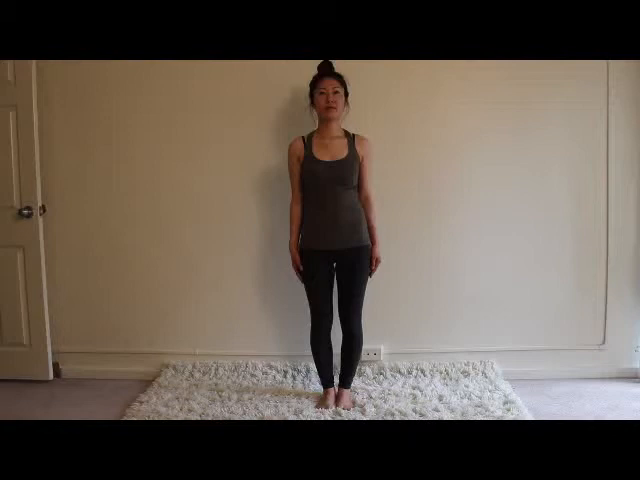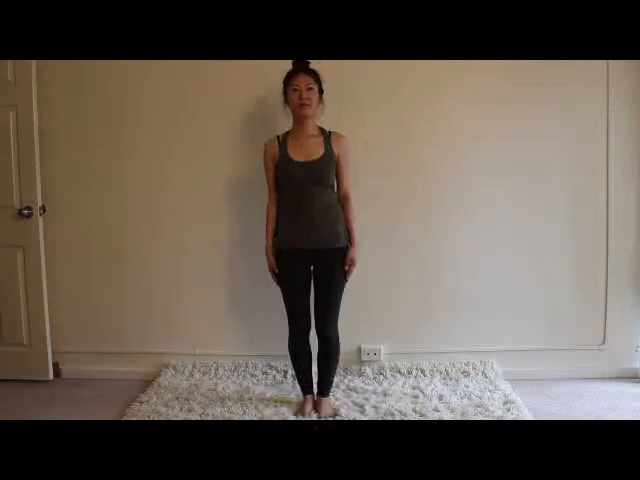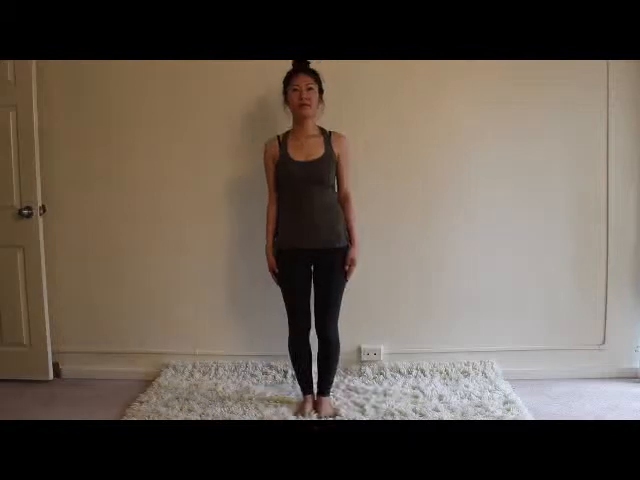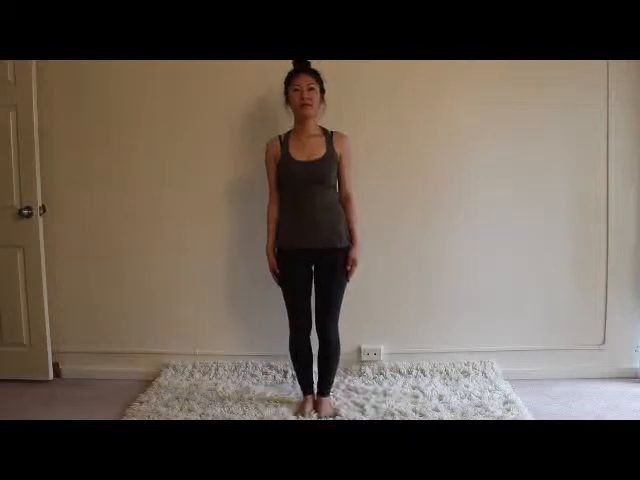
dt=0.1s
person 1, frame 1
left shoulder: (360, 145)
right shoulder: (299, 147)
left elbow: (365, 195)
right elbow: (297, 198)
left wrist: (375, 242)
right wrist: (293, 244)
left hip: (354, 244)
right hip: (314, 246)
left knee: (351, 321)
right knee: (320, 321)
left ankle: (345, 386)
right ankle: (327, 386)
person 1, frame 2
left shoulder: (337, 143)
right shoulder: (274, 147)
left elbow: (344, 194)
right elbow: (273, 199)
left wrist: (353, 243)
right wrist: (269, 246)
left hip: (332, 245)
right hip: (291, 248)
left knee: (327, 326)
right knee: (298, 325)
left ankle: (324, 395)
right ankle: (306, 394)
person 1, frame 3
left shoulder: (337, 143)
right shoulder: (274, 147)
left elbow: (344, 195)
right elbow: (274, 200)
left wrist: (353, 243)
right wrist: (269, 247)
left hip: (332, 245)
right hip: (291, 248)
left knee: (327, 326)
right knee: (298, 326)
left ankle: (324, 394)
right ankle: (306, 393)
person 1, frame 4
left shoulder: (339, 142)
right shoulder: (276, 147)
left elbow: (346, 195)
right elbow: (275, 200)
left wrist: (355, 243)
right wrist: (270, 247)
left hip: (333, 245)
right hip: (292, 248)
left knee: (328, 326)
right knee: (299, 327)
left ankle: (324, 394)
right ankle: (306, 394)
